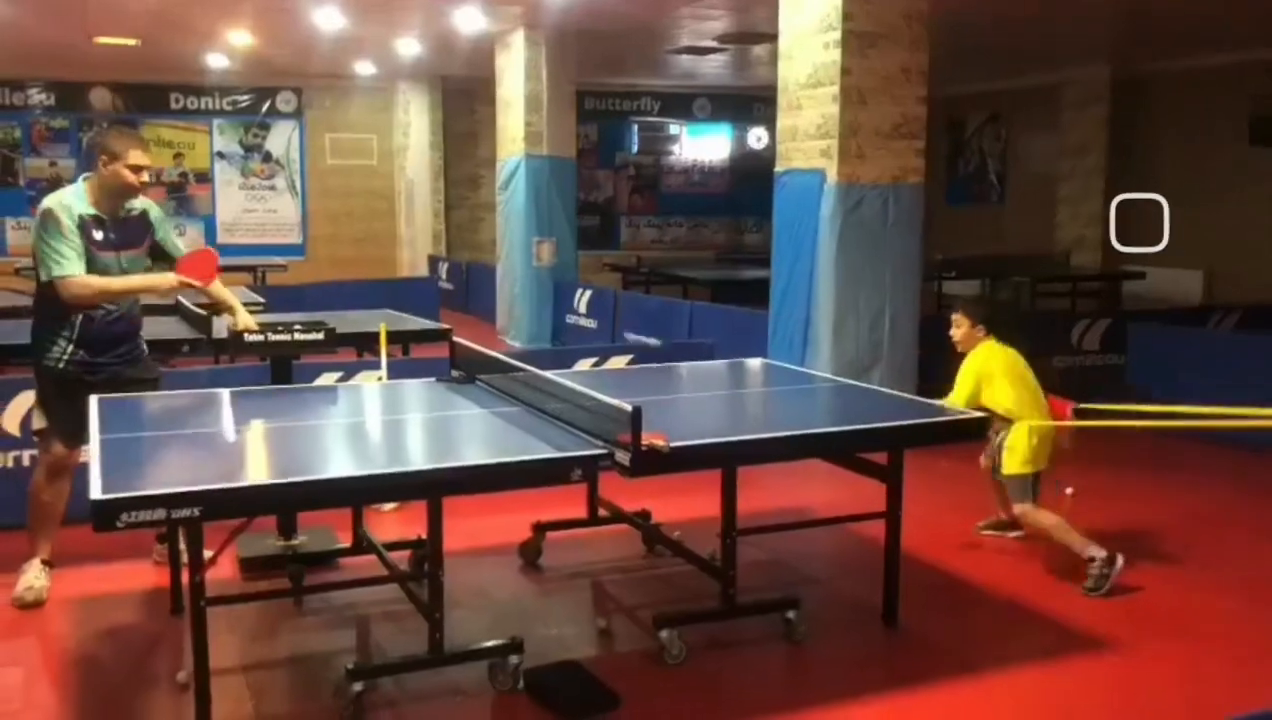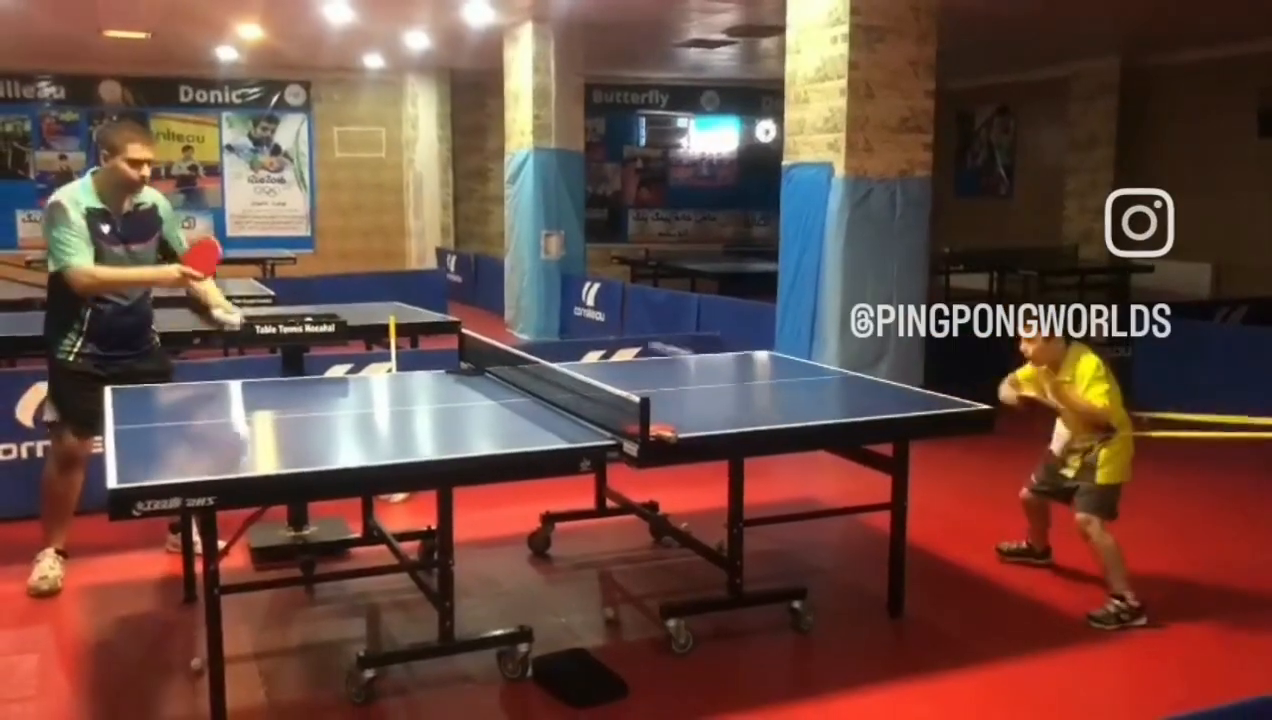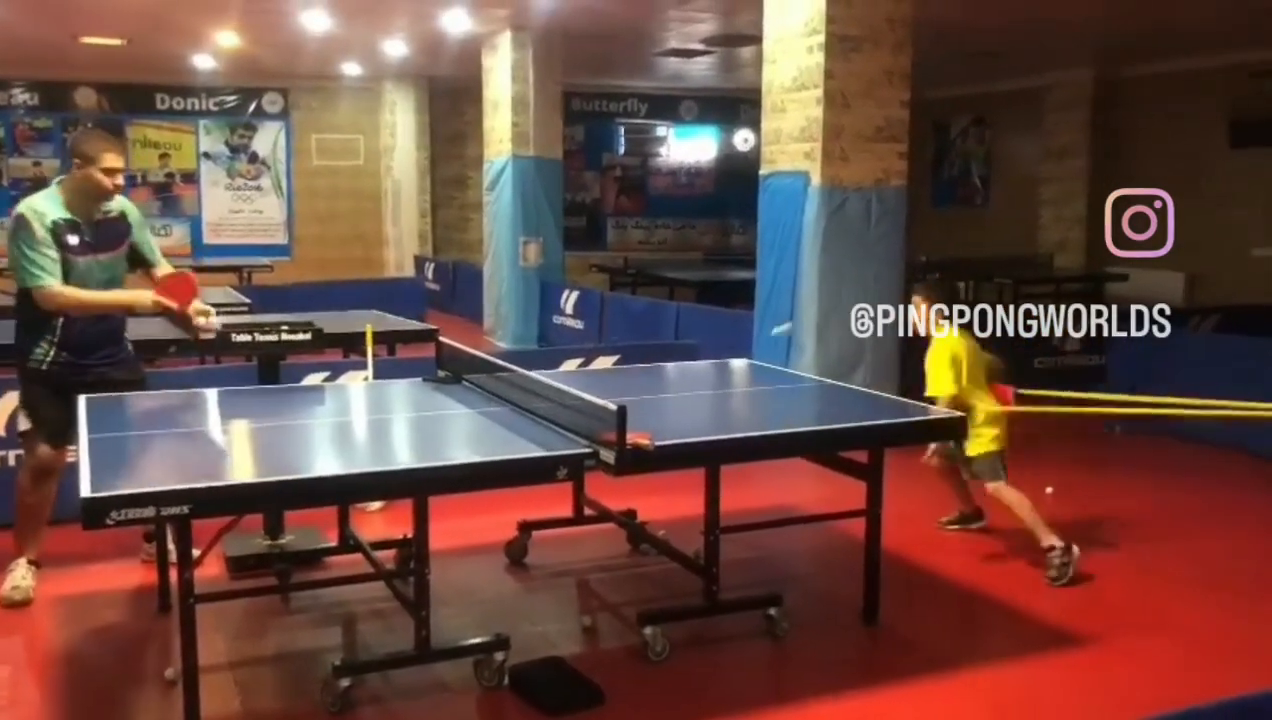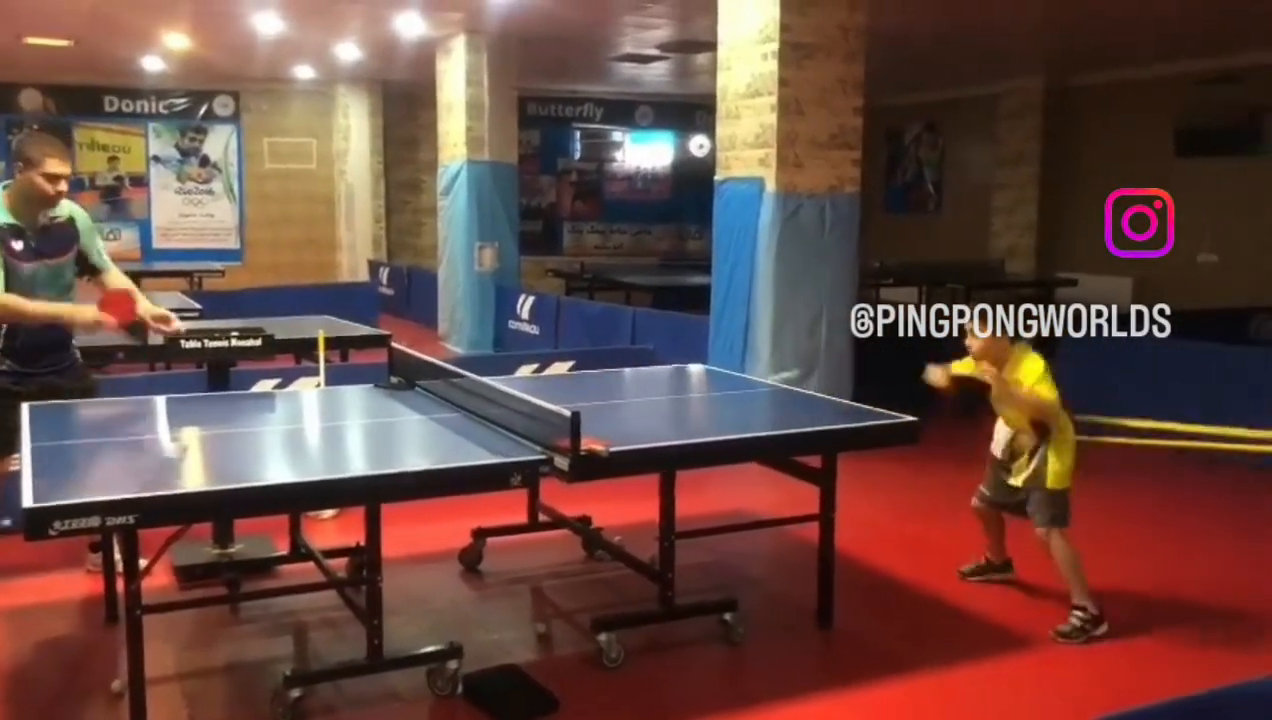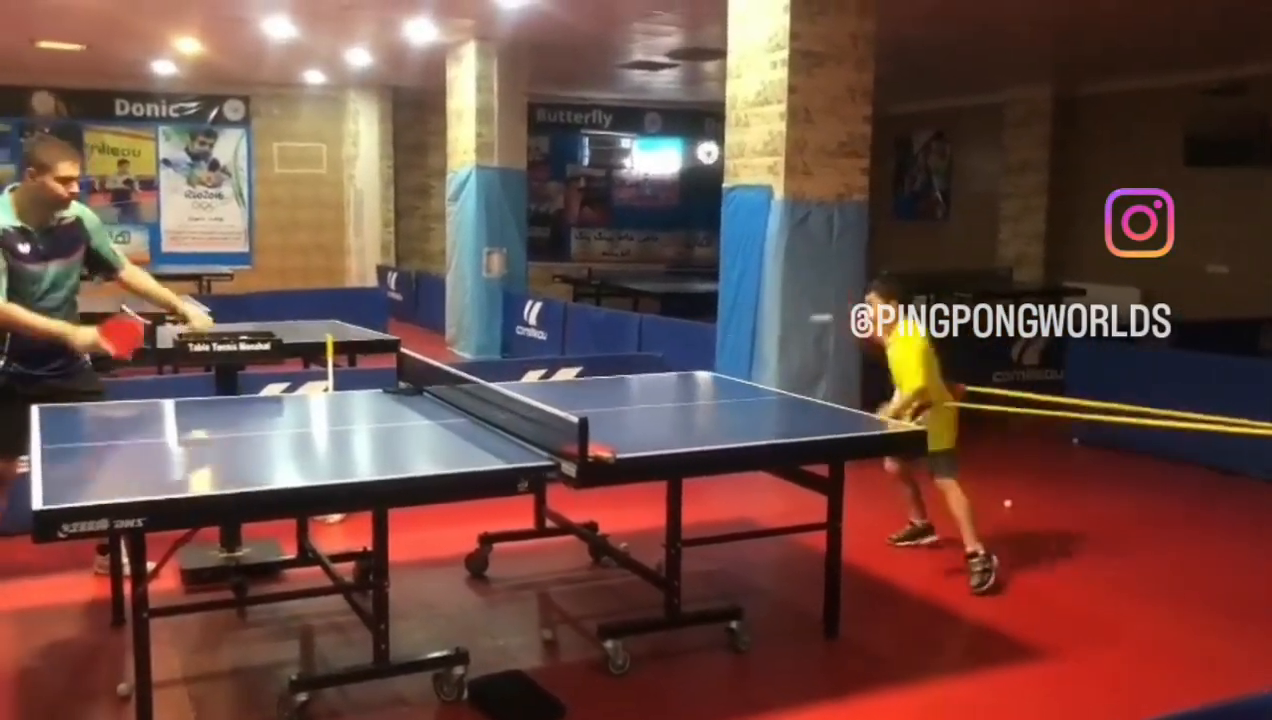
dt=1s
person 1, frame 1
left shoulder: (144, 212)
right shoulder: (59, 211)
left elbow: (184, 262)
right elbow: (69, 288)
left wrist: (233, 306)
right wrist: (148, 281)
left hip: (127, 353)
right hip: (68, 358)
right knee: (57, 456)
left ankle: (168, 538)
right ankle: (38, 560)
person 1, frame 2
left shoulder: (154, 204)
right shoulder: (67, 205)
left elbow: (184, 257)
right elbow: (78, 277)
left wrist: (213, 298)
right wrist: (158, 275)
left hip: (139, 346)
right hip: (81, 351)
right knee: (69, 447)
left ankle: (181, 528)
right ankle: (52, 550)
person 1, frame 3
left shoulder: (122, 211)
left elbow: (155, 264)
right elbow: (47, 295)
left wrist: (189, 303)
right wrist: (129, 299)
left hip: (113, 353)
right hip: (53, 360)
right knee: (43, 458)
left ankle: (155, 536)
person 1, frame 4
left shoulder: (73, 217)
left elbow: (107, 272)
left wrist: (148, 311)
right wrist: (68, 314)
left hip: (63, 365)
left ankle: (101, 546)
person 1, frame 5
left shoulder: (80, 219)
left elbow: (123, 268)
left wrist: (182, 307)
right wrist: (67, 333)
left hip: (74, 365)
left ankle: (108, 550)
person 2, frame 1
left shoulder: (975, 363)
right shoulder: (1005, 353)
left elbow: (957, 405)
right elbow: (1024, 392)
left hip: (1023, 435)
right hip: (1020, 429)
left knee: (1025, 509)
right knee: (988, 461)
left ankle: (1100, 559)
right ankle: (1007, 520)
person 2, frame 2
left shoulder: (1088, 366)
right shoulder: (1039, 368)
left elbow: (1104, 417)
right elbow: (1011, 381)
left wrist: (1061, 400)
right wrist: (1008, 389)
left hip: (1107, 450)
right hip: (1070, 444)
left knee: (1087, 522)
right knee: (1032, 497)
left ankle: (1125, 601)
right ankle: (1037, 548)
person 2, frame 3
left shoulder: (942, 347)
right shoulder: (952, 336)
left elbow: (942, 402)
right elbow: (987, 364)
left hip: (981, 423)
right hip: (965, 418)
left knee: (996, 488)
right knee: (937, 458)
left ankle: (1057, 548)
right ankle: (971, 513)
person 2, frame 4
left shoulder: (1031, 366)
right shoulder: (986, 363)
left elbow: (1045, 410)
right elbow: (954, 370)
left wrist: (1003, 386)
right wrist: (938, 374)
left hip: (1044, 452)
right hip: (1014, 447)
left knee: (1045, 532)
right knee: (983, 505)
left ankle: (1087, 611)
right ankle: (997, 562)
person 2, frame 5
left shoulder: (910, 339)
right shoulder: (896, 332)
left elbow: (918, 389)
left wrist: (891, 412)
left hip: (932, 415)
right hip: (912, 412)
left knee: (946, 483)
right knee: (896, 466)
left ankle: (978, 555)
right ankle: (921, 526)
